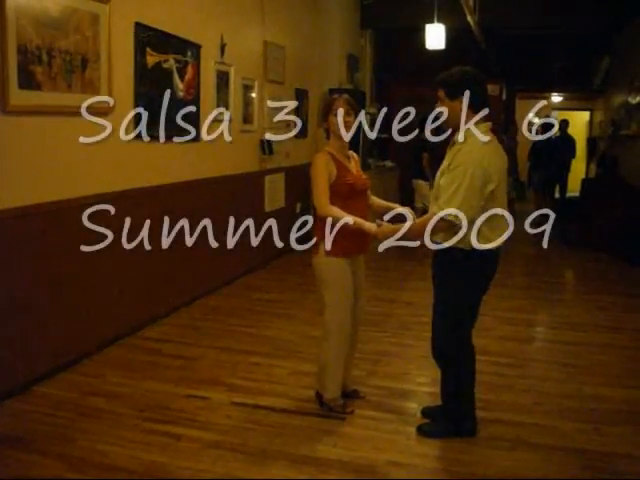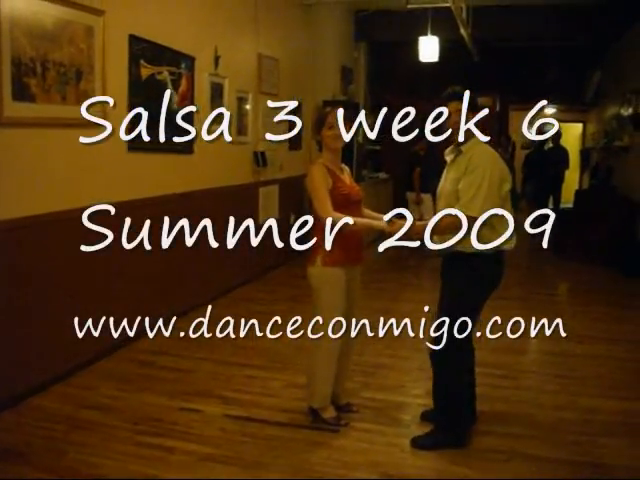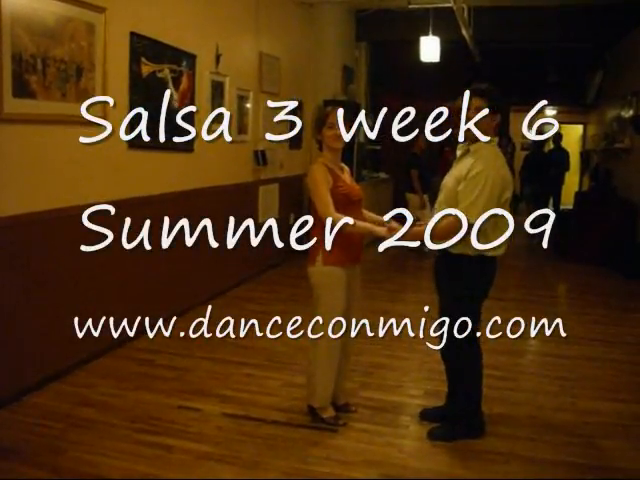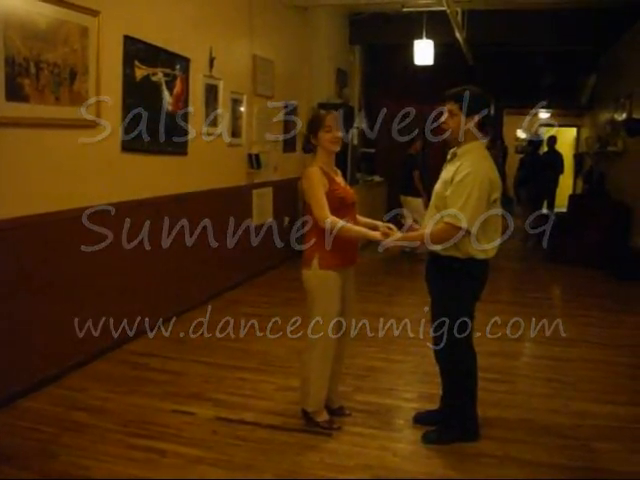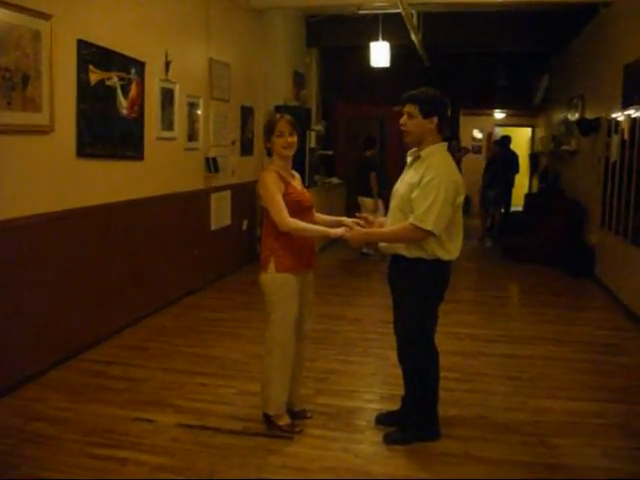
dt=1s
person 1, frame 1
left shoulder: (472, 154)
right shoulder: (479, 142)
left elbow: (447, 220)
left wrist: (397, 232)
right wrist: (418, 219)
left hip: (465, 259)
right hip: (465, 254)
left knee: (450, 339)
right knee: (448, 336)
left ankle: (459, 419)
right ankle: (454, 405)
person 1, frame 2
left shoulder: (483, 160)
right shoulder: (455, 157)
left elbow: (466, 219)
left wrist: (417, 230)
right wrist: (425, 228)
left hip: (478, 261)
right hip: (460, 258)
left knee: (442, 339)
right knee: (455, 337)
left ankle: (453, 427)
right ankle: (460, 409)
person 1, frame 3
left shoulder: (488, 165)
right shoulder: (468, 153)
left elbow: (461, 223)
left wrist: (413, 233)
right wrist: (424, 231)
left hip: (470, 264)
right hip: (455, 259)
left knee: (461, 341)
right knee: (452, 339)
left ankle: (469, 419)
right ankle: (456, 406)
person 1, frame 4
left shoulder: (474, 167)
right shoulder: (460, 158)
left elbow: (455, 228)
left wrist: (405, 240)
right wrist: (421, 229)
left hip: (461, 267)
right hip: (449, 263)
left knee: (454, 344)
right knee: (445, 342)
left ankle: (463, 423)
right ankle: (450, 409)
person 1, frame 5
left shoulder: (439, 170)
right shoulder: (417, 160)
left elbow: (420, 229)
left wrist: (368, 236)
right wrist: (381, 223)
left hip: (423, 269)
right hip: (407, 264)
left knee: (418, 345)
right knee: (408, 343)
left ankle: (424, 423)
right ankle: (411, 409)
person 2, frame 1
left shoulder: (354, 157)
right shoulder: (323, 159)
left elbow: (366, 199)
right elbow: (323, 207)
left wrist: (395, 208)
right wrist: (366, 225)
left hip: (354, 250)
right hip: (331, 250)
left knee: (352, 319)
right knee: (338, 321)
left ankle: (342, 382)
right ankle: (327, 391)
person 2, frame 2
left shoulder: (346, 170)
right shoulder: (318, 171)
right elbow: (328, 216)
left wrist: (389, 219)
right wrist: (378, 226)
left hip: (350, 260)
right hip: (328, 261)
left knee: (344, 330)
right knee: (328, 331)
left ankle: (336, 394)
right ankle: (319, 402)
person 2, frame 3
left shoulder: (345, 169)
right shoulder: (319, 171)
right elbow: (330, 216)
left wrist: (385, 221)
right wrist: (374, 230)
left hip: (349, 259)
right hip: (328, 260)
left knee: (344, 330)
right knee: (328, 331)
left ankle: (336, 394)
right ankle: (319, 402)
person 2, frame 4
left shoulder: (337, 172)
right shoulder: (313, 174)
right elbow: (325, 220)
left wrist: (376, 223)
right wrist: (369, 235)
left hip: (343, 262)
right hip: (323, 263)
left knee: (338, 333)
right knee: (321, 334)
left ankle: (329, 398)
right ankle: (313, 406)
person 2, frame 5
left shoulder: (295, 175)
right shoulder: (269, 177)
left elbow: (308, 215)
right elbow: (284, 222)
left wrist: (340, 220)
right wrist: (331, 233)
left hip: (301, 264)
right hip: (280, 266)
left knee: (298, 335)
right knee: (281, 337)
left ankle: (290, 400)
right ankle: (274, 410)
